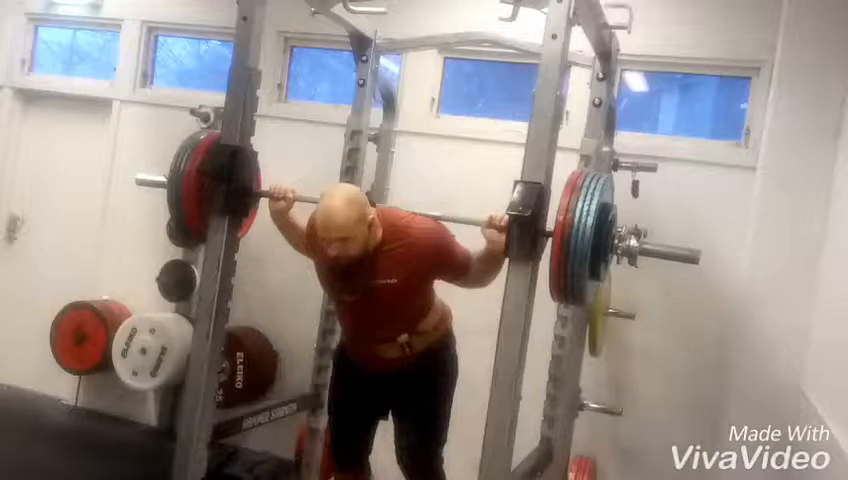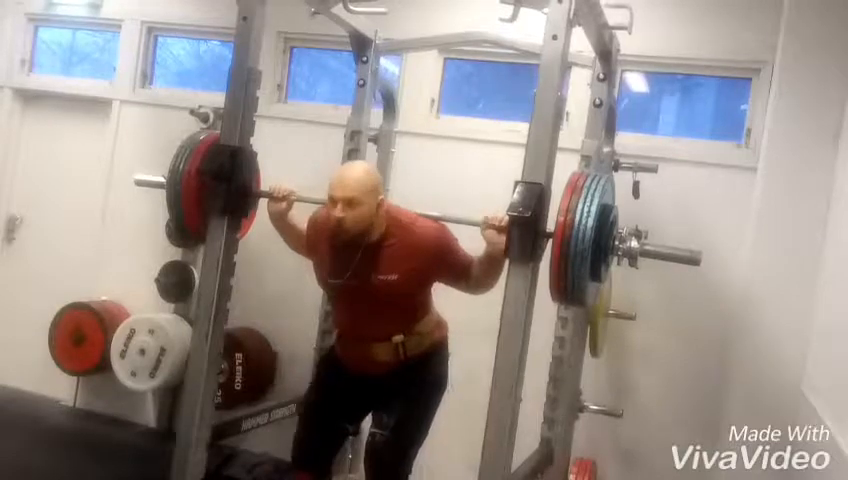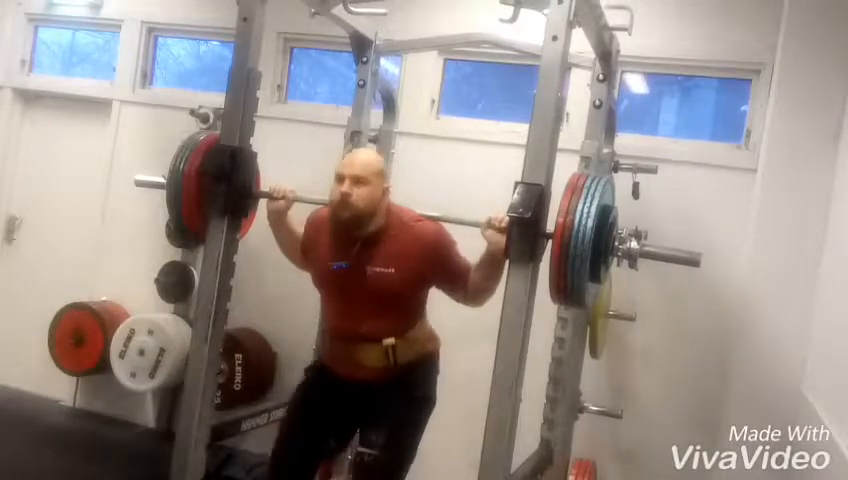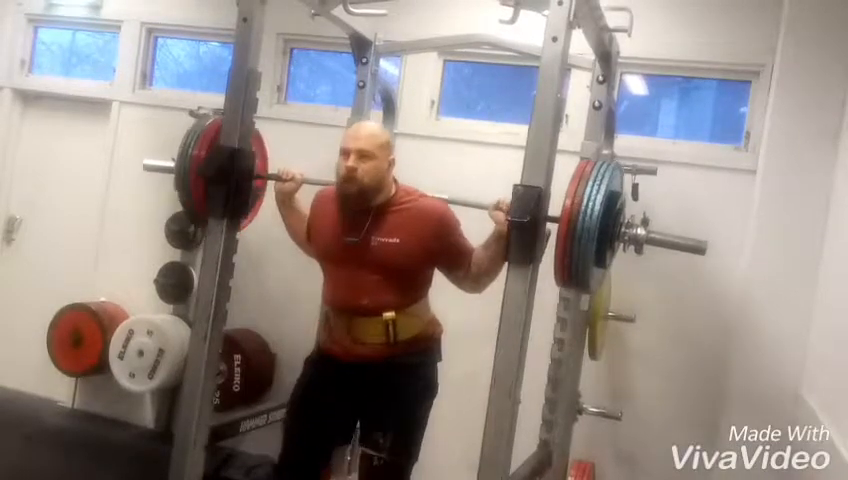
dt=0.7s
person 1, frame 1
left shoulder: (422, 238)
right shoulder: (324, 230)
left elbow: (471, 275)
left wrist: (496, 251)
right wrist: (281, 215)
left hip: (423, 359)
right hip: (357, 356)
right knee: (346, 453)
person 1, frame 2
left shoulder: (424, 239)
right shoulder: (323, 226)
left elbow: (474, 281)
left wrist: (495, 253)
right wrist: (279, 217)
left hip: (413, 366)
right hip: (347, 358)
person 1, frame 3
left shoulder: (423, 237)
right shoulder: (321, 224)
left elbow: (472, 292)
left wrist: (496, 254)
right wrist: (278, 218)
left hip: (402, 377)
right hip: (334, 368)
person 1, frame 4
left shoulder: (429, 216)
right shoulder: (325, 203)
left elbow: (472, 278)
left wrist: (502, 236)
right wrist: (285, 199)
left hip: (402, 362)
right hip: (334, 353)
